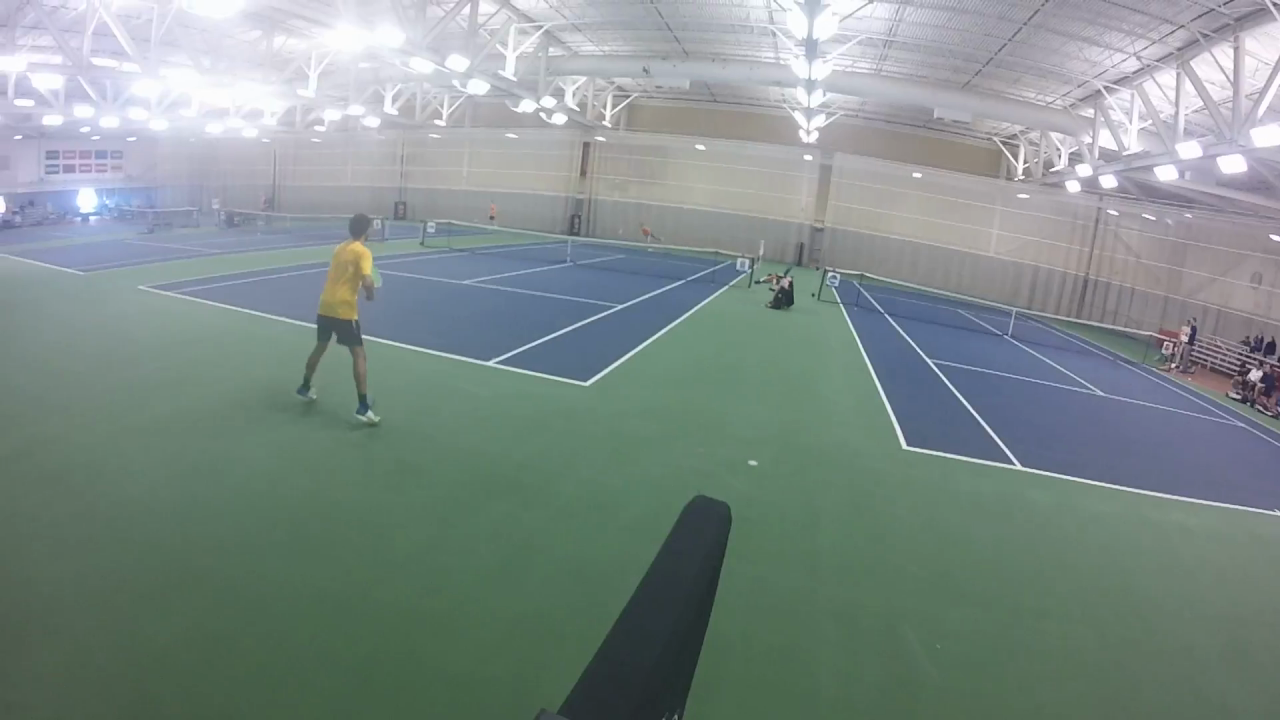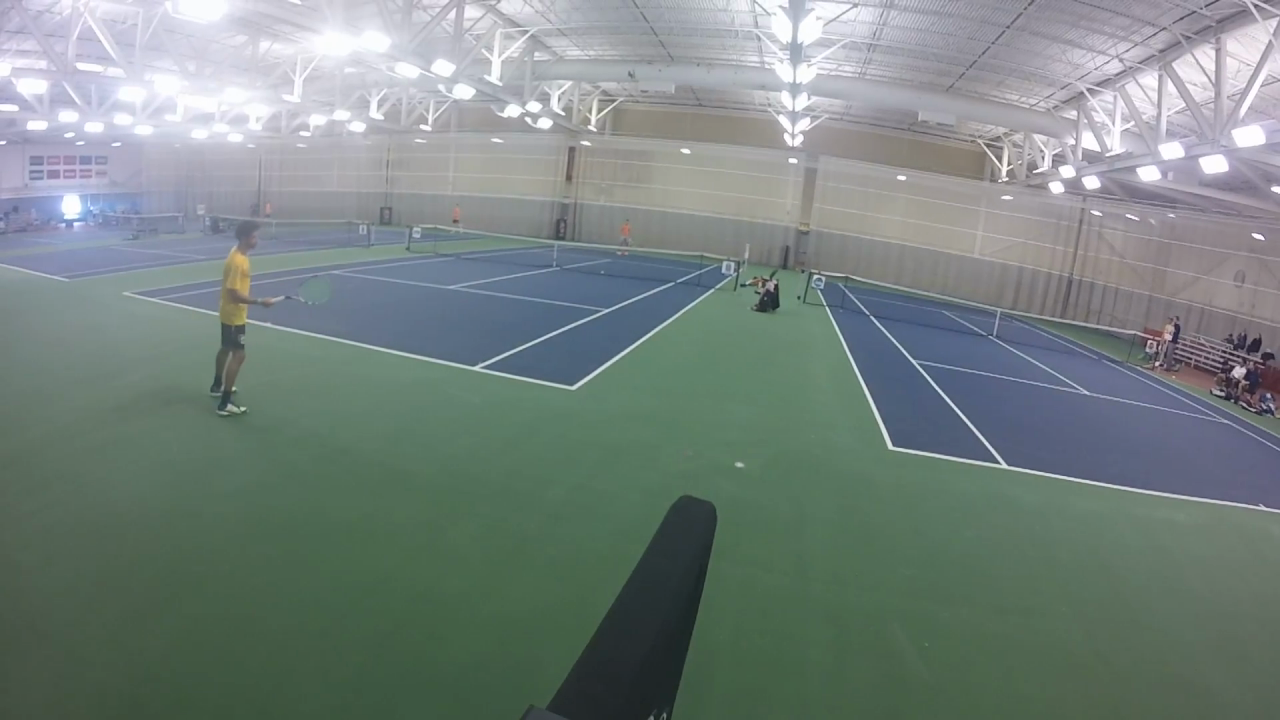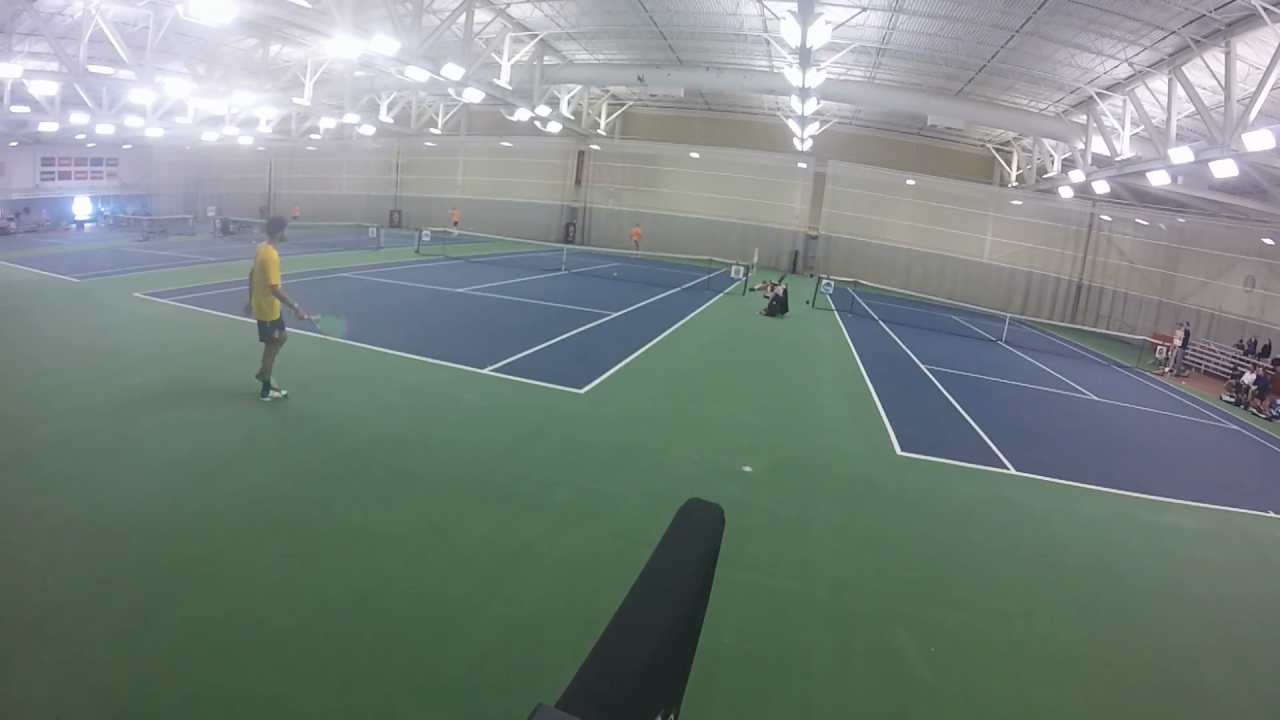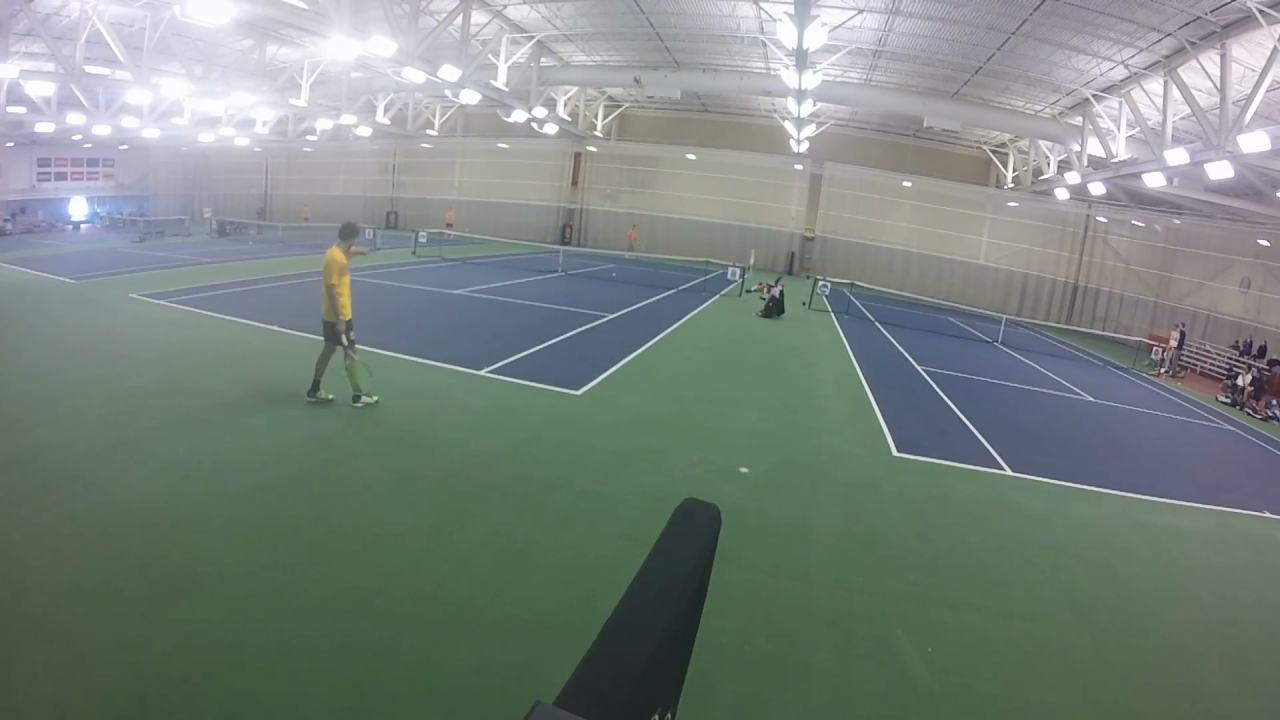
dt=1s
person 1, frame 1
left shoulder: (339, 249)
right shoulder: (363, 252)
right elbow: (367, 282)
left wrist: (356, 286)
right wrist: (370, 294)
left hip: (325, 307)
right hip: (344, 311)
left knee: (320, 347)
right knee: (359, 355)
left ankle: (305, 387)
right ankle: (363, 407)
person 1, frame 2
left shoulder: (239, 253)
right shoulder: (237, 261)
right elbow: (234, 294)
left wrist: (254, 301)
right wrist: (260, 302)
left hip: (231, 312)
right hip: (233, 315)
left knee: (226, 348)
right knee: (238, 355)
left ankle: (217, 385)
right ankle: (224, 403)
person 1, frame 3
left shoulder: (262, 248)
right shoulder: (271, 256)
left elbow: (252, 275)
right elbow: (275, 289)
left wrist: (251, 300)
right wrist: (295, 307)
left hip: (263, 306)
right hip: (268, 310)
left knee: (282, 337)
right knee: (271, 347)
left ankle: (263, 373)
right ankle: (266, 390)
person 1, frame 4
left shoulder: (340, 252)
right shoulder: (335, 258)
left elbow: (360, 251)
right elbow: (331, 290)
left wrist: (358, 250)
right wrist: (340, 319)
left hip: (338, 313)
right hip: (339, 314)
left knee: (329, 349)
right knee: (350, 352)
left ankle: (314, 390)
right ankle: (357, 395)
